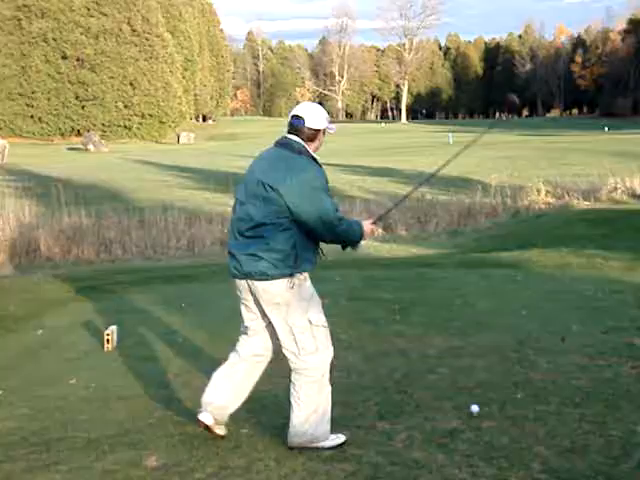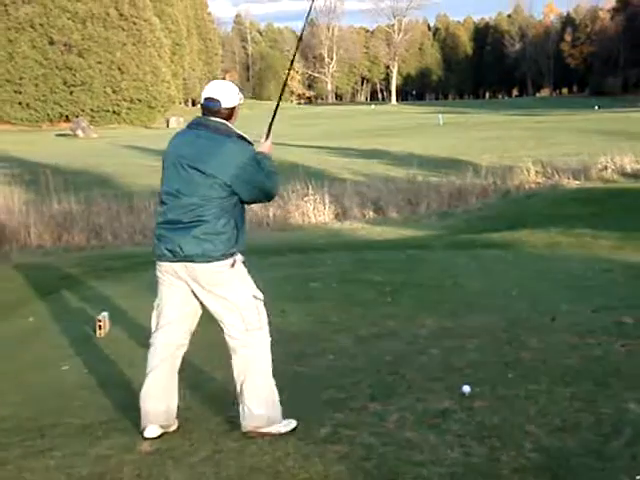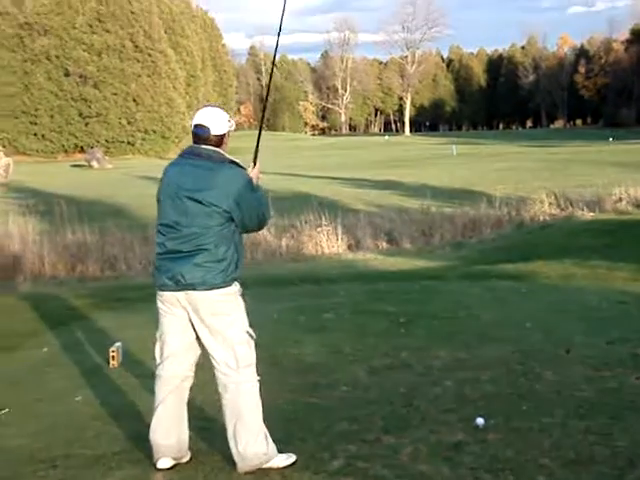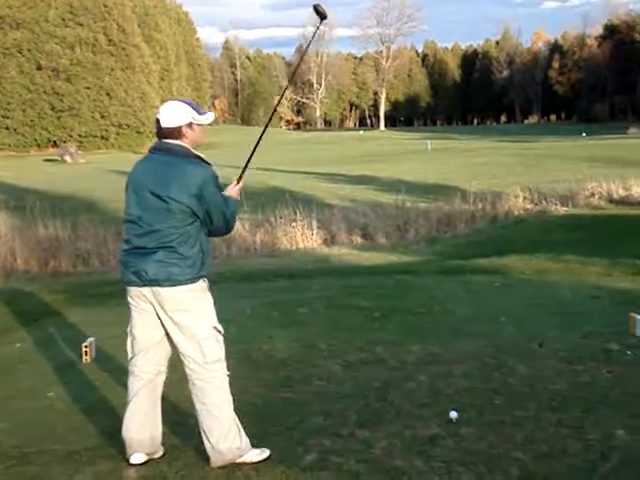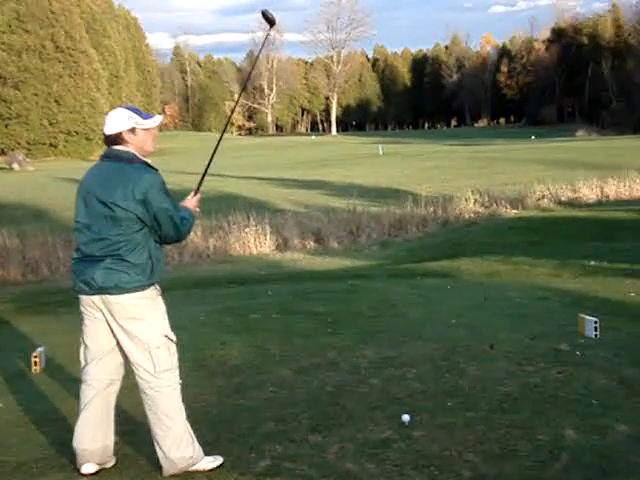
dt=0.4s
person 1, frame 1
left shoulder: (264, 159)
right shoulder: (305, 171)
right elbow: (331, 226)
right wrist: (358, 230)
left hip: (246, 269)
right hip: (279, 274)
left knee: (255, 343)
right knee: (311, 353)
left ankle: (215, 406)
right ankle: (308, 430)
person 1, frame 2
left shoulder: (179, 141)
right shoulder: (239, 151)
right elbow: (265, 191)
right wrist: (263, 158)
left hip: (171, 255)
right hip: (215, 258)
left knee: (167, 336)
right knee: (249, 333)
left ankle: (155, 418)
right ankle: (260, 415)
person 1, frame 3
left shoulder: (171, 172)
right shoulder: (233, 177)
right elbow: (256, 220)
right wrist: (255, 186)
left hip: (170, 285)
right hip: (213, 287)
left knee: (171, 368)
right knee: (237, 370)
left ankle: (167, 448)
right ankle: (253, 452)
person 1, frame 4
left shoulder: (141, 169)
right shoulder: (197, 173)
right elbow: (221, 224)
right wrist: (231, 199)
left hip: (139, 279)
right hip: (180, 283)
left knee: (144, 363)
right knee: (207, 365)
left ankle: (140, 443)
right ankle: (227, 447)
person 1, frame 5
left shoulder: (92, 176)
right shoulder: (144, 178)
right elbow: (173, 231)
left wrist: (175, 209)
right wrist: (188, 210)
left hip: (91, 287)
right hip: (131, 290)
left knee: (98, 371)
right knee: (159, 373)
